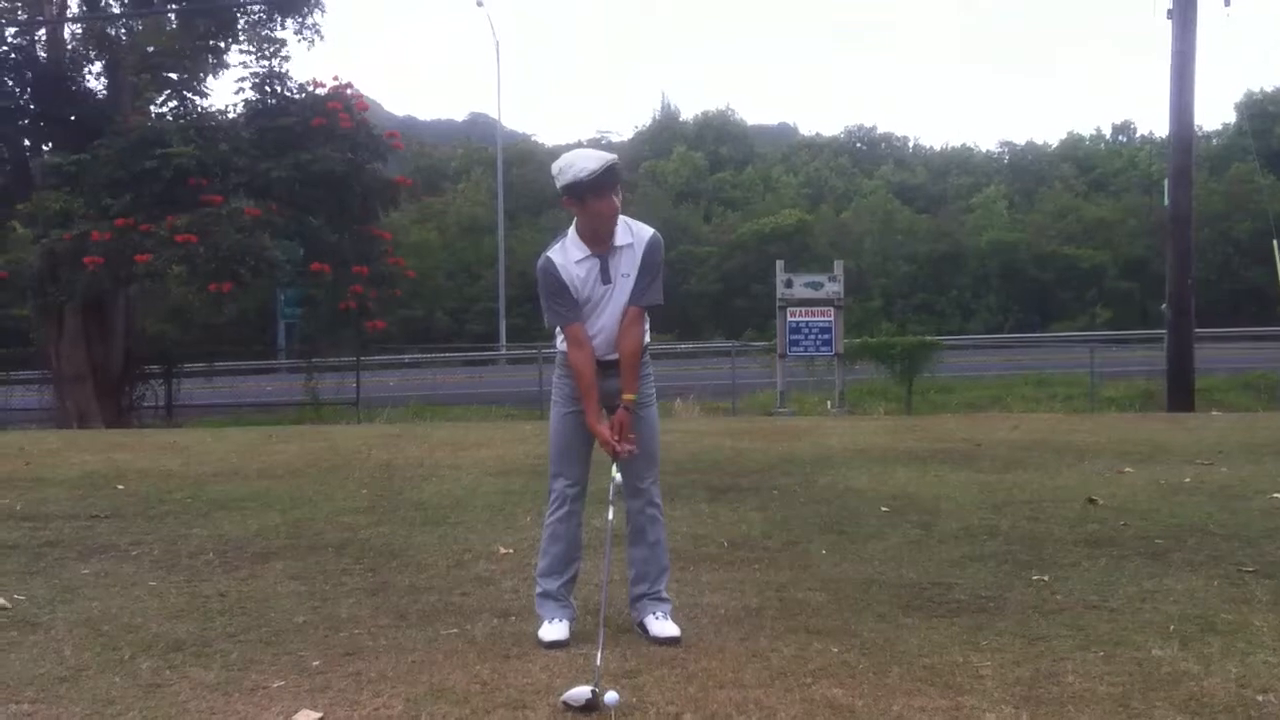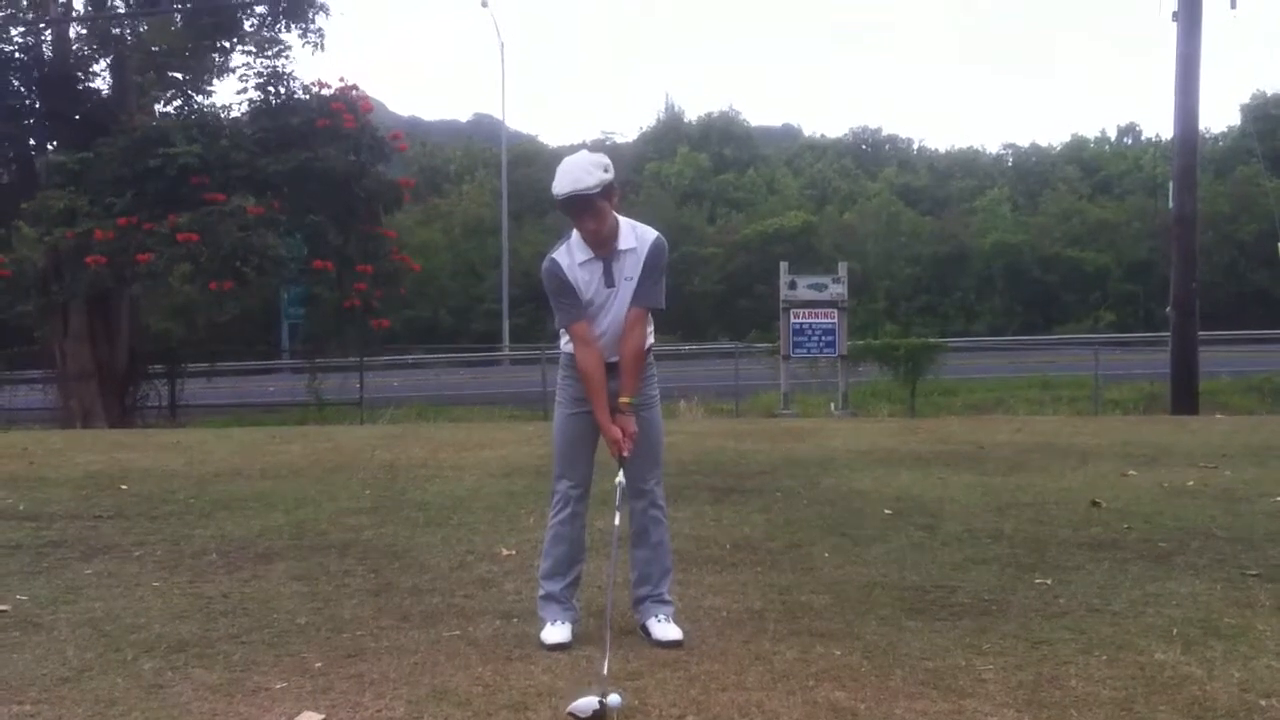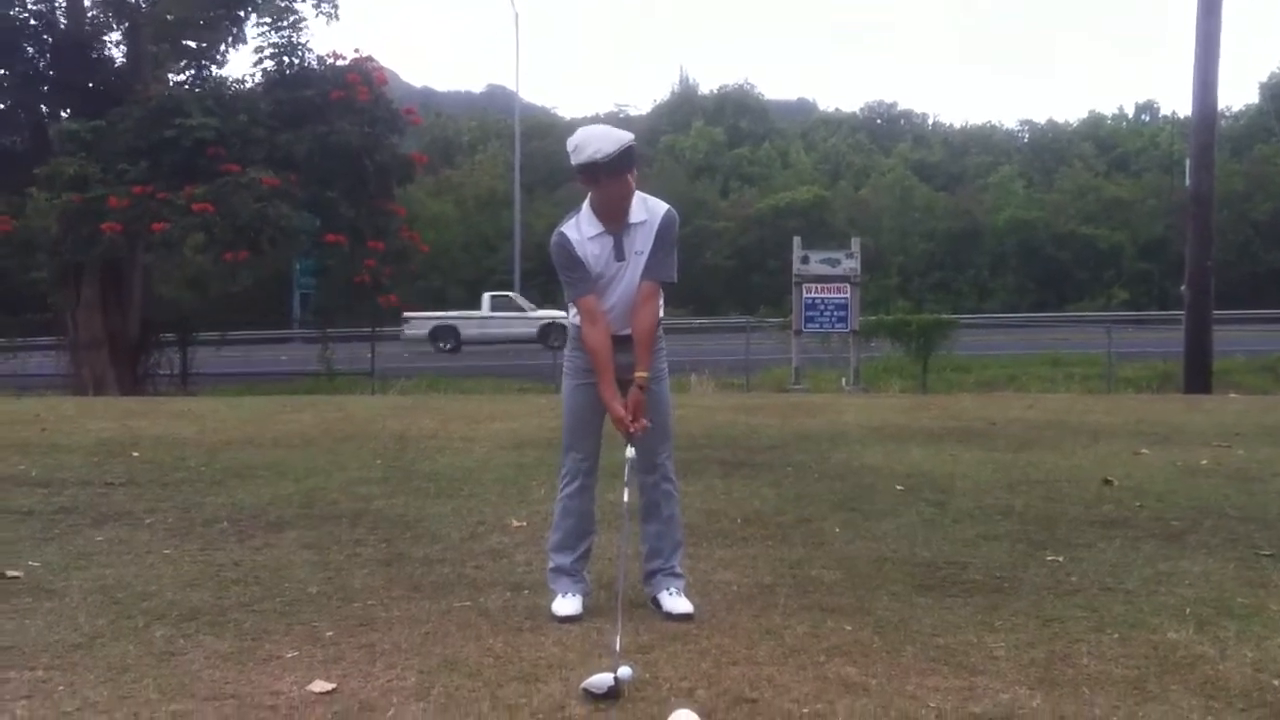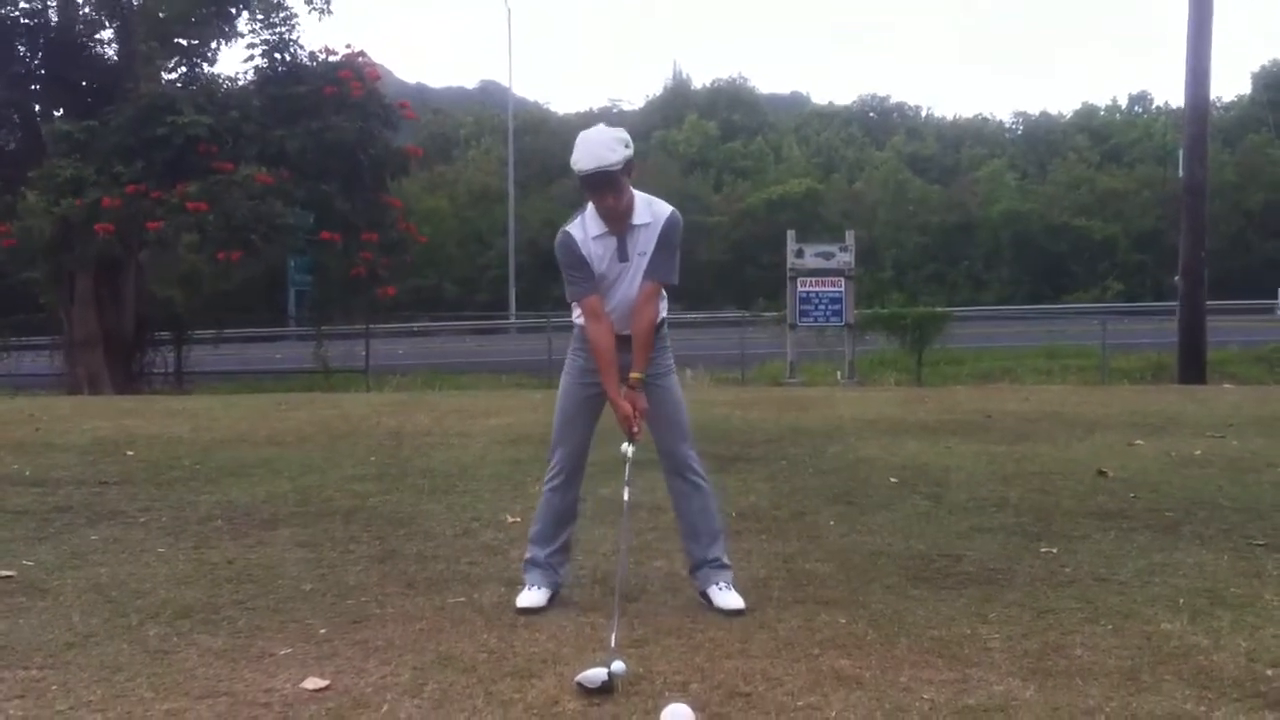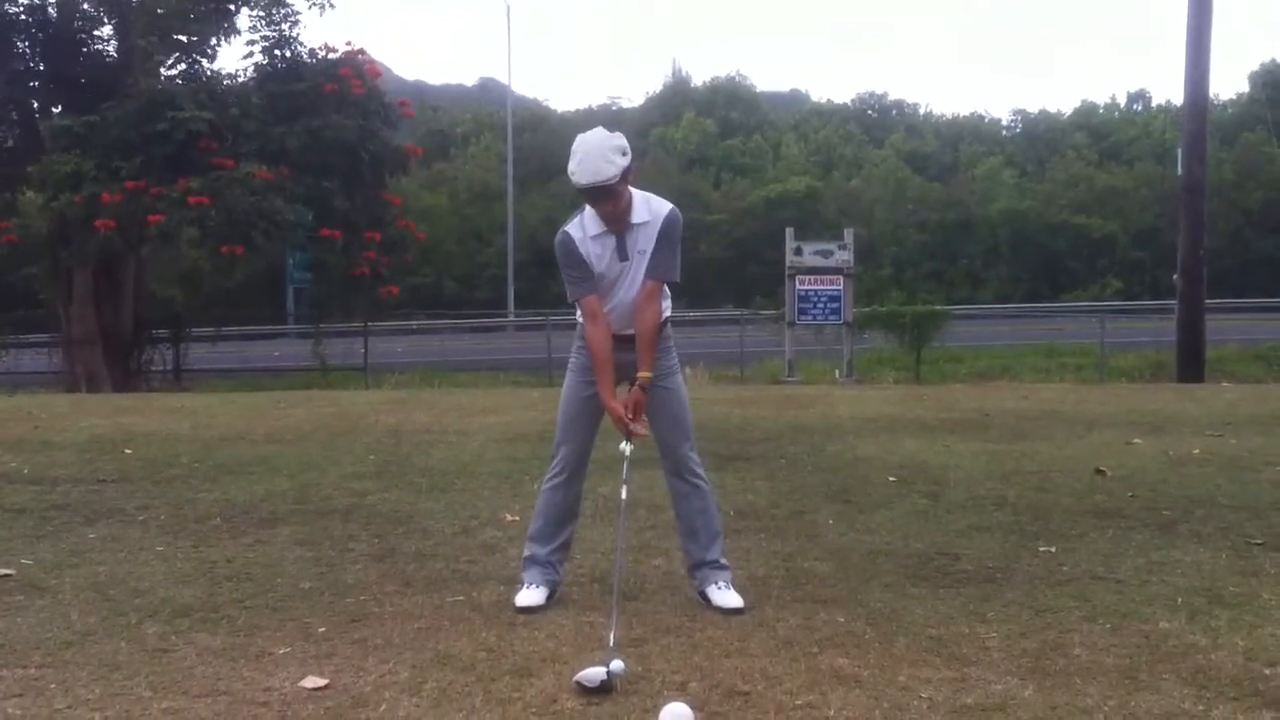
dt=1s
person 1, frame 1
left shoulder: (646, 244)
right shoulder: (553, 264)
left elbow: (631, 328)
right elbow: (578, 345)
left wrist: (625, 405)
right wrist: (595, 420)
left hip: (633, 372)
right hip: (575, 375)
left knee: (643, 490)
right knee: (565, 490)
left ankle: (651, 602)
right ankle: (554, 605)
person 1, frame 2
left shoulder: (650, 246)
right shoulder: (558, 265)
left elbow: (635, 331)
right elbow: (585, 346)
left wrist: (626, 408)
right wrist: (605, 420)
left hip: (637, 374)
right hip: (579, 377)
left knee: (647, 492)
right knee: (569, 492)
left ankle: (654, 606)
right ankle: (557, 608)
person 1, frame 3
left shoulder: (661, 219)
right shoulder: (567, 239)
left elbow: (647, 304)
right elbow: (592, 320)
left wrist: (639, 383)
right wrist: (610, 398)
left hip: (645, 346)
right hip: (587, 350)
left knee: (657, 466)
right knee: (578, 465)
left ankle: (665, 580)
right ankle: (568, 580)
person 1, frame 4
left shoulder: (665, 220)
right shoulder: (571, 238)
left elbow: (646, 304)
right elbow: (596, 319)
left wrist: (637, 382)
right wrist: (614, 394)
left hip: (650, 346)
right hip: (591, 349)
left knee: (682, 459)
right knee: (564, 463)
left ankle: (713, 572)
right ankle: (542, 572)
person 1, frame 5
left shoulder: (664, 218)
right shoulder: (571, 238)
left elbow: (648, 303)
right elbow: (594, 318)
left wrist: (642, 382)
right wrist: (608, 395)
left hip: (653, 343)
right hip: (594, 347)
left knee: (683, 459)
right knee: (566, 461)
left ankle: (711, 572)
right ankle: (539, 571)
